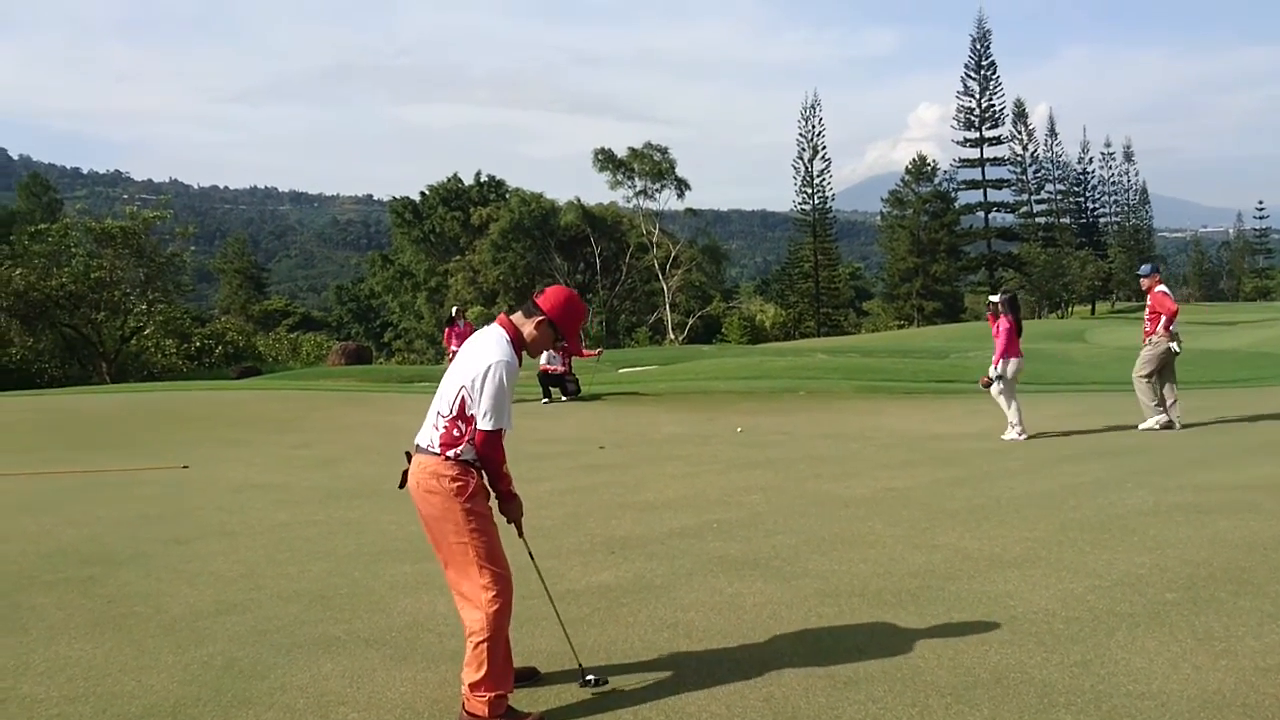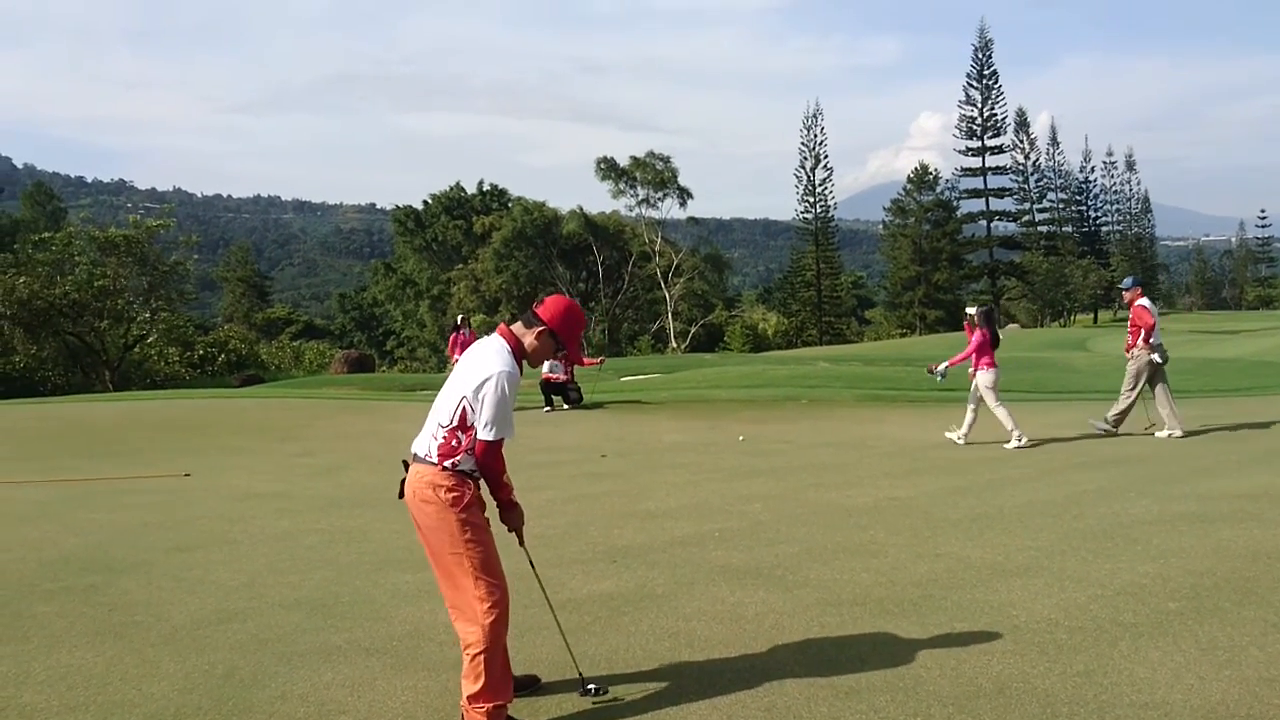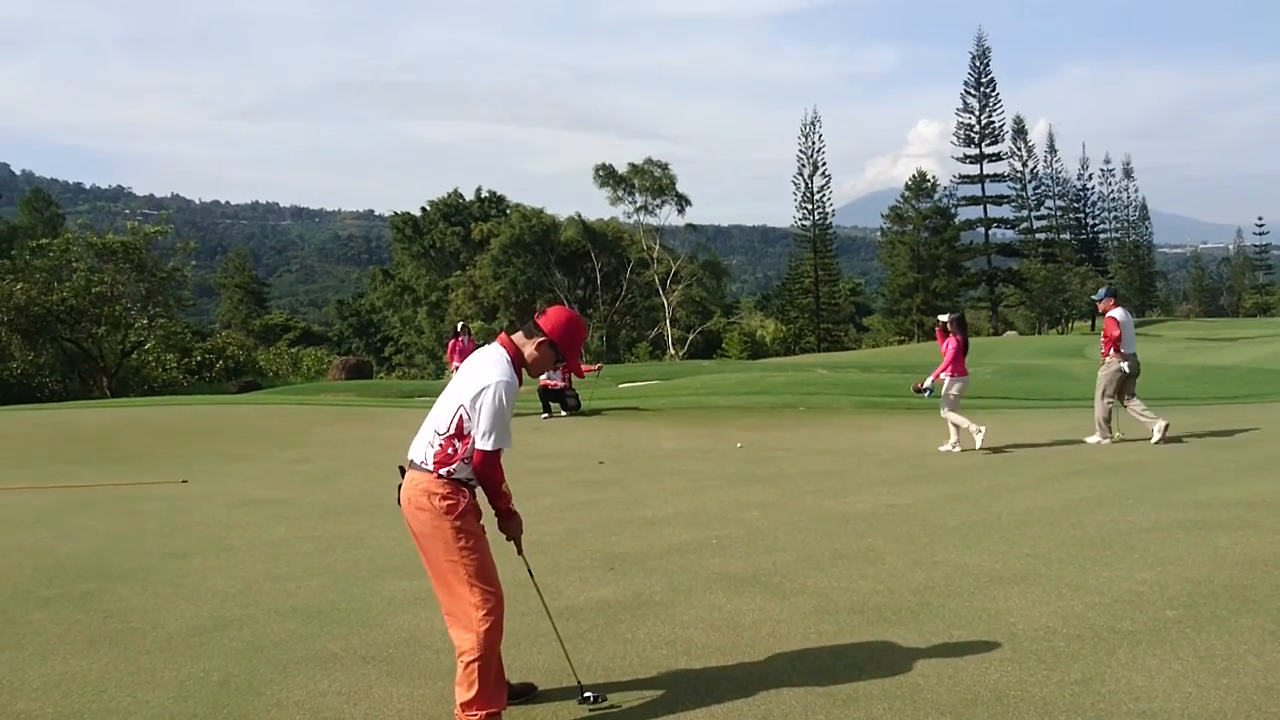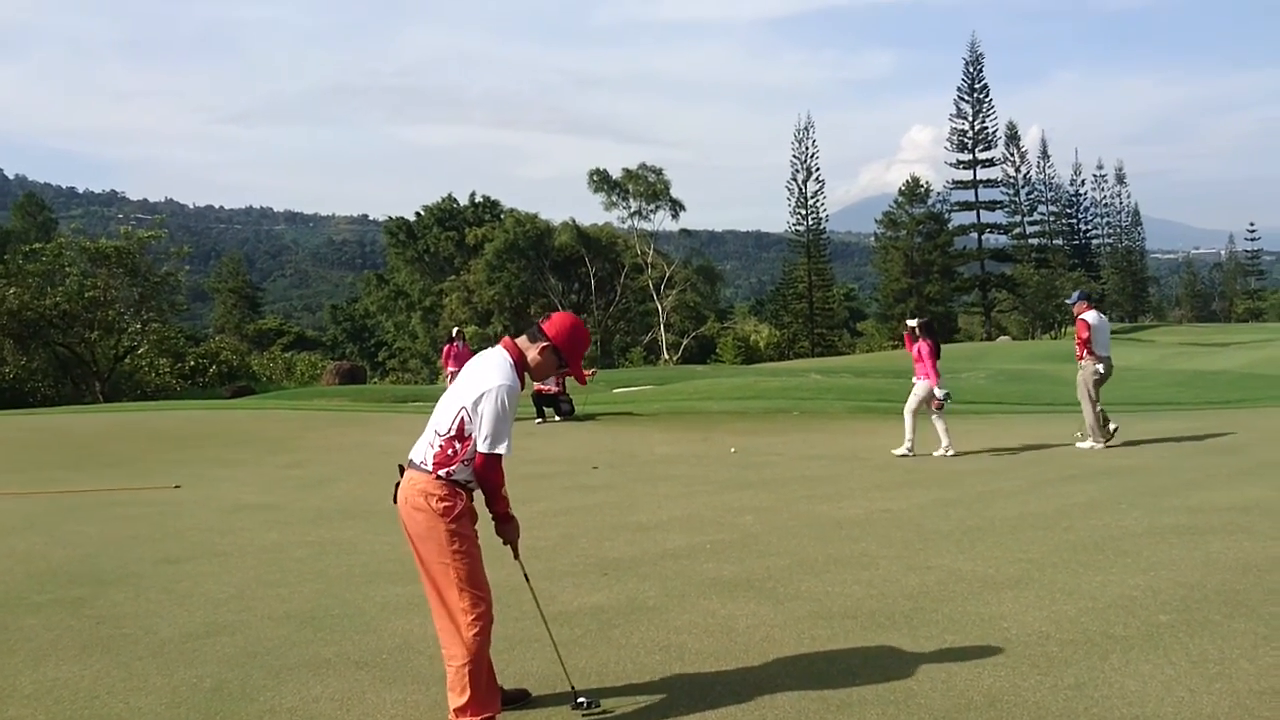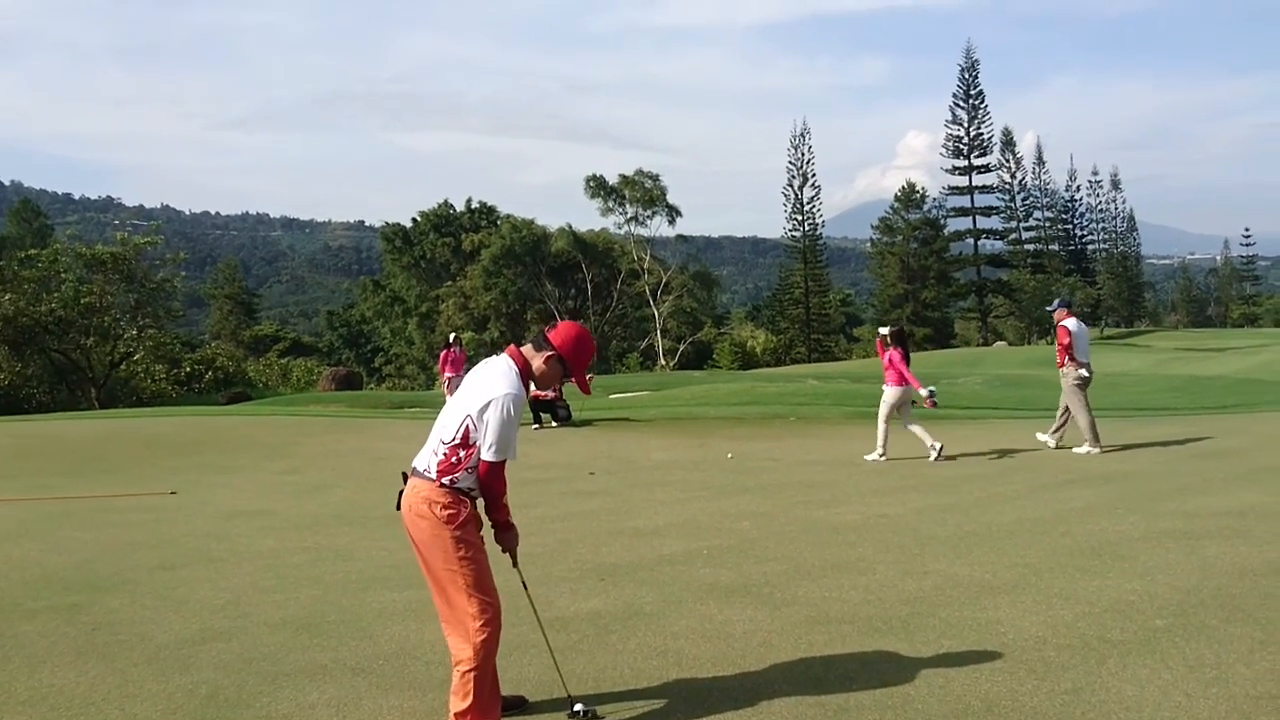
dt=0.2s
person 1, frame 1
left shoulder: (488, 337)
right shoulder: (501, 359)
right elbow: (487, 441)
left wrist: (500, 489)
right wrist: (506, 493)
left hip: (437, 468)
right hip: (447, 477)
left knee: (482, 580)
right knee: (489, 587)
left ankle: (494, 668)
person 1, frame 2
left shoulder: (489, 346)
right shoulder: (503, 370)
right elbow: (487, 450)
left wrist: (502, 497)
right wrist: (508, 502)
left hip: (435, 478)
right hip: (444, 487)
left knee: (480, 592)
right knee: (485, 599)
left ankle: (495, 677)
person 1, frame 3
left shoulder: (489, 356)
right shoulder: (501, 380)
right elbow: (485, 460)
left wrist: (501, 505)
right wrist: (505, 511)
left hip: (433, 486)
right hip: (439, 494)
left knee: (475, 598)
right knee: (480, 606)
left ankle: (490, 685)
person 1, frame 4
left shoulder: (492, 358)
right shoulder: (503, 384)
right elbow: (486, 462)
left wrist: (499, 511)
right wrist: (503, 515)
left hip: (429, 487)
right hip: (436, 496)
left knee: (467, 602)
right knee: (469, 611)
person 1, frame 5
left shoulder: (495, 366)
right shoulder: (508, 393)
right elbow: (489, 471)
left wrist: (498, 520)
right wrist: (503, 525)
left hip: (431, 494)
right hip: (439, 504)
left knee: (470, 608)
right knee: (477, 615)
